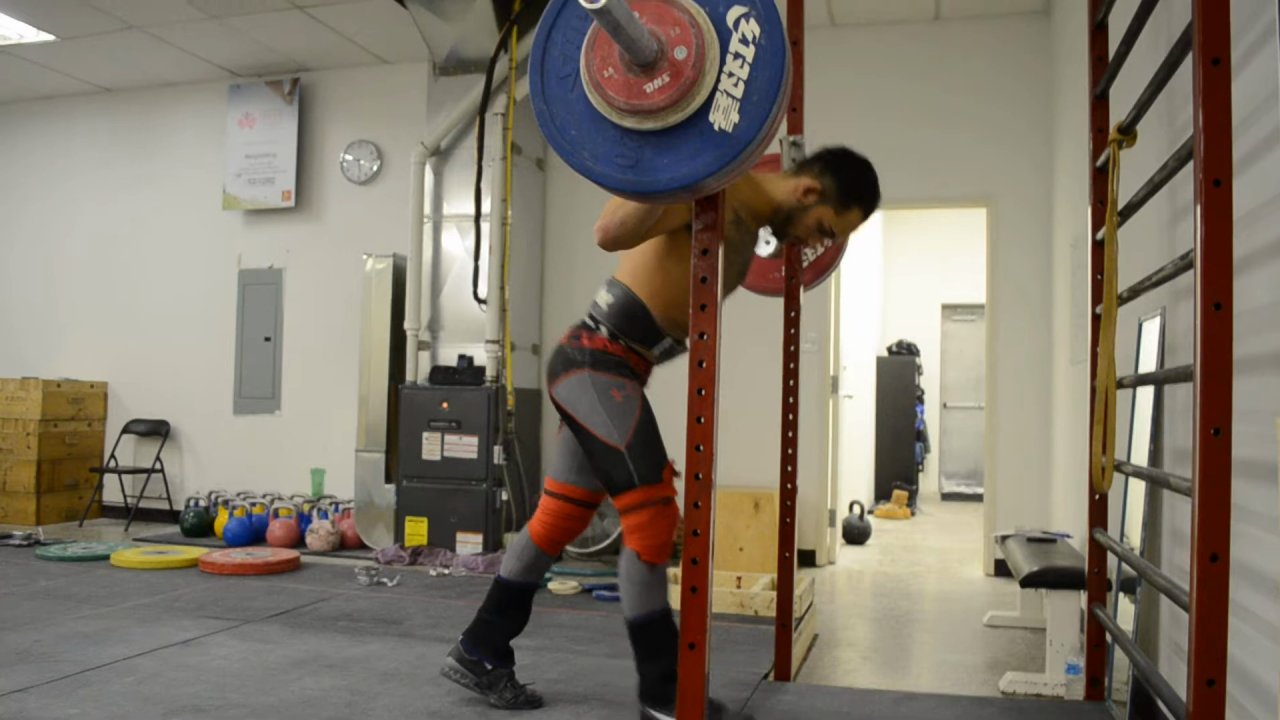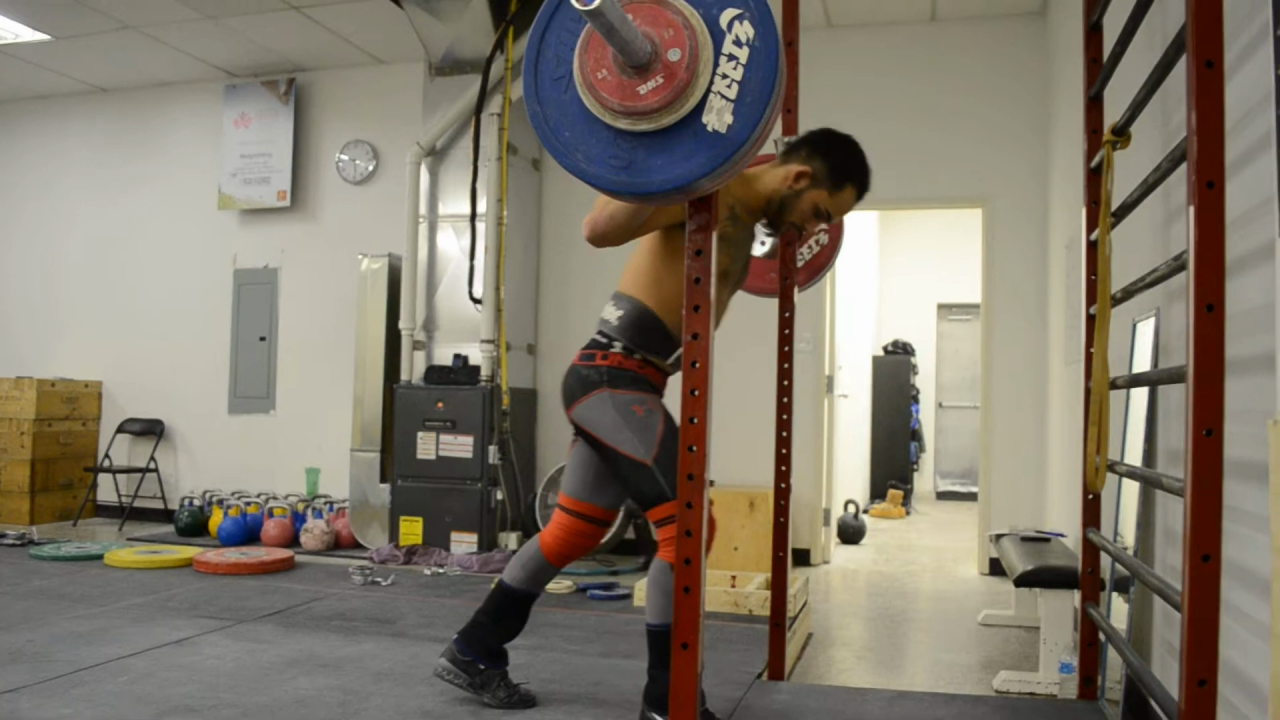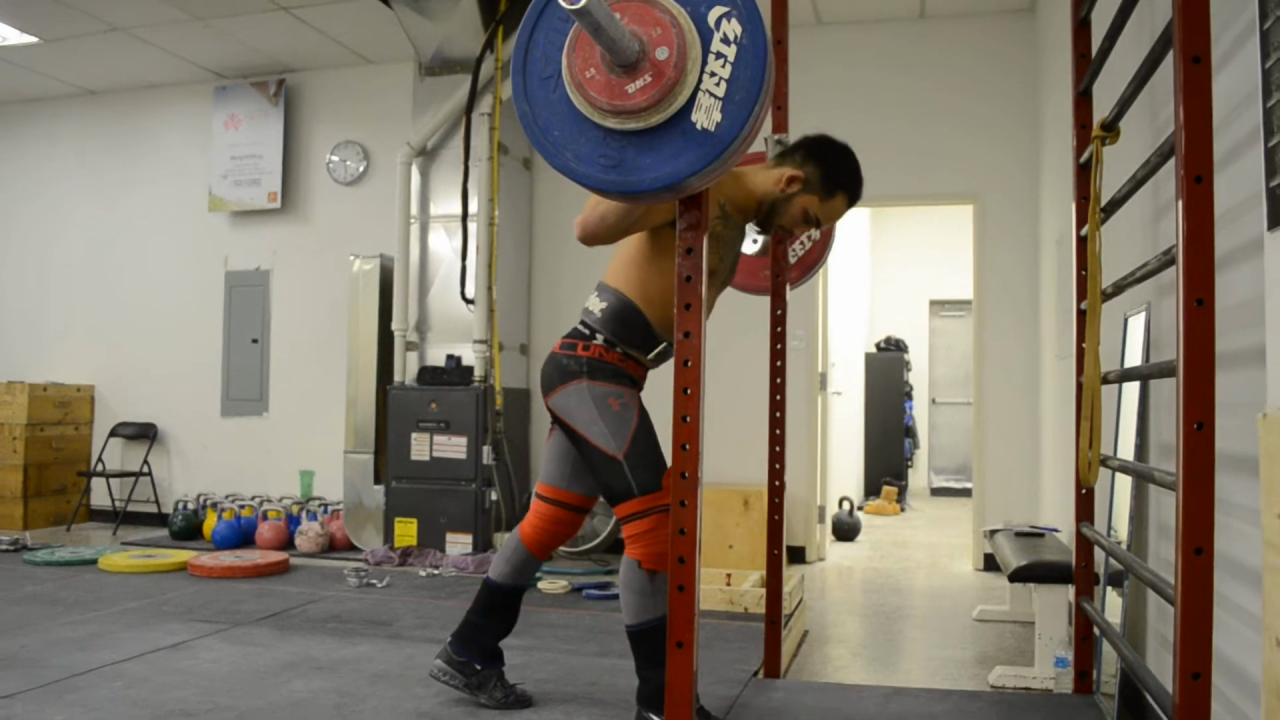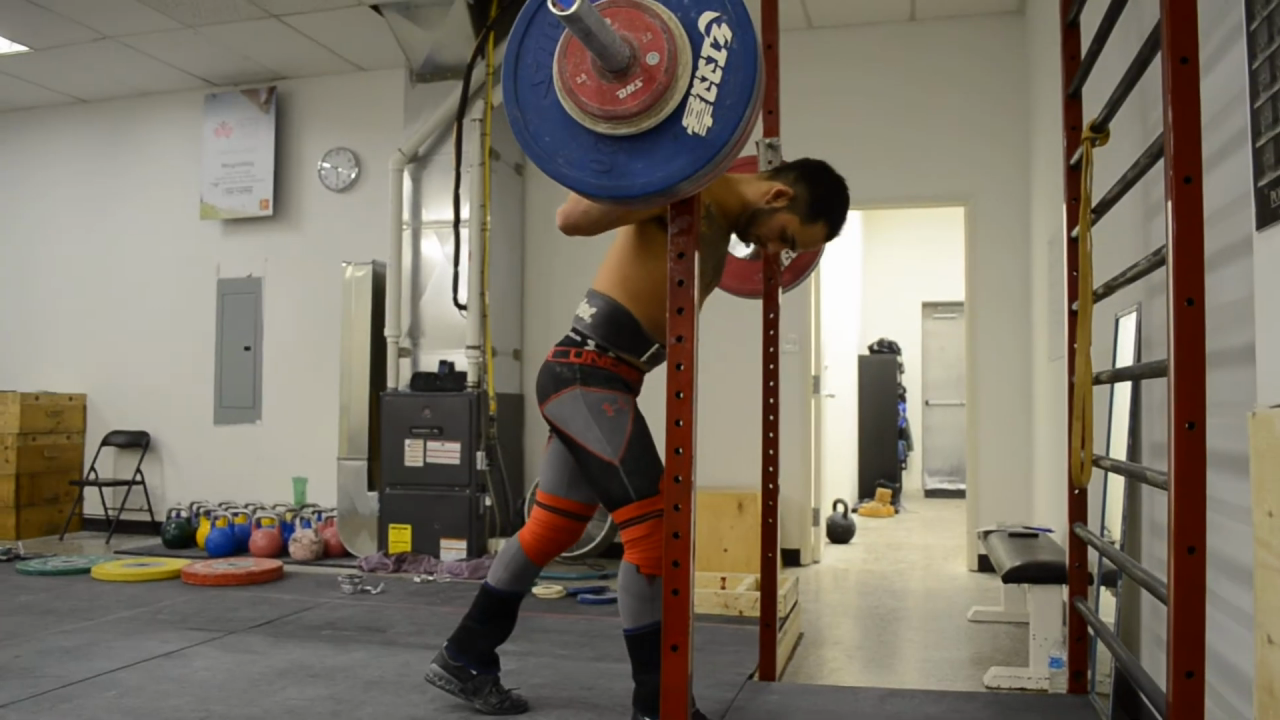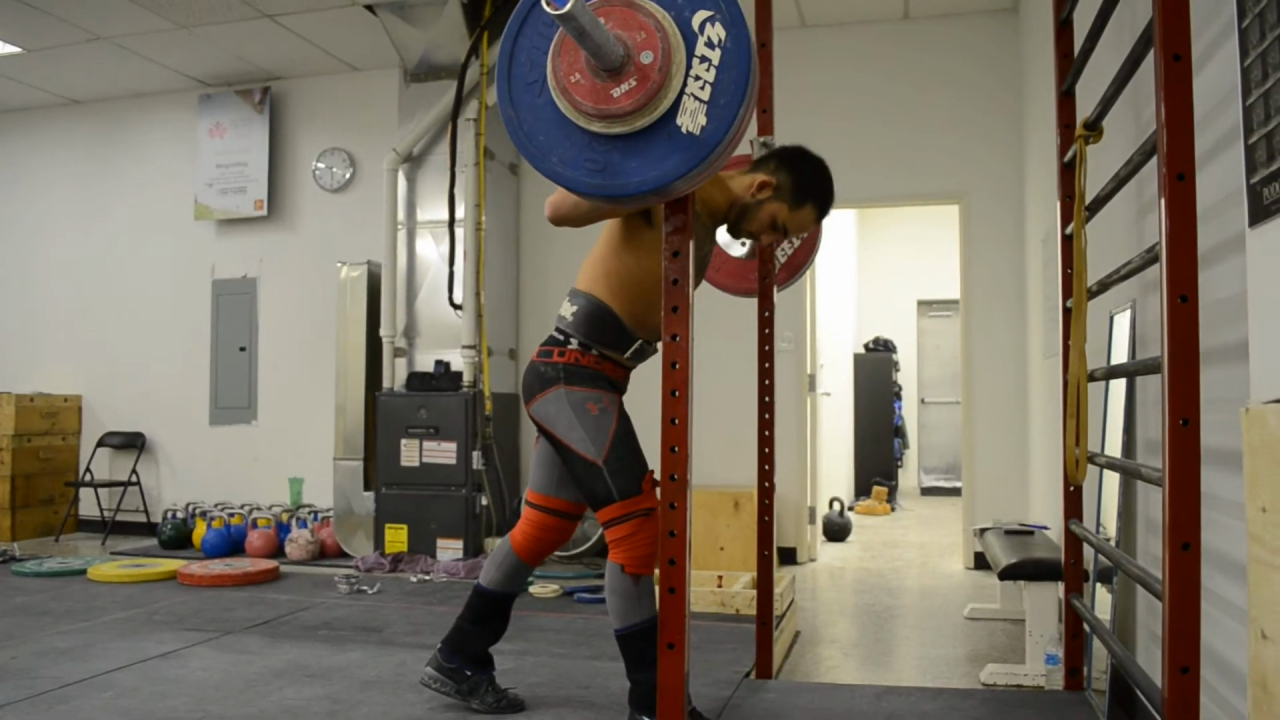
dt=0.3s
person 1, frame 1
left shoulder: (746, 218)
right elbow: (611, 232)
left hip: (605, 368)
right hip: (595, 362)
left knee: (560, 517)
right knee: (653, 515)
left ankle: (479, 653)
person 1, frame 2
left shoulder: (741, 214)
right elbow: (599, 229)
left hip: (621, 381)
right hip: (613, 376)
left knee: (573, 532)
right knee: (684, 527)
left ankle: (472, 654)
person 1, frame 3
left shoulder: (732, 212)
right elbow: (591, 227)
left hip: (604, 374)
right hip: (591, 368)
left knee: (551, 521)
right knee: (655, 524)
left ankle: (468, 653)
person 1, frame 4
left shoulder: (718, 218)
right elbow: (571, 217)
left hip: (596, 378)
right hip: (586, 373)
left knee: (552, 528)
right knee: (651, 528)
left ankle: (463, 660)
person 1, frame 5
left shoulder: (703, 217)
right elbow: (560, 208)
left hip: (587, 377)
right hip: (570, 372)
left knee: (543, 528)
right knee: (636, 526)
left ankle: (458, 660)
